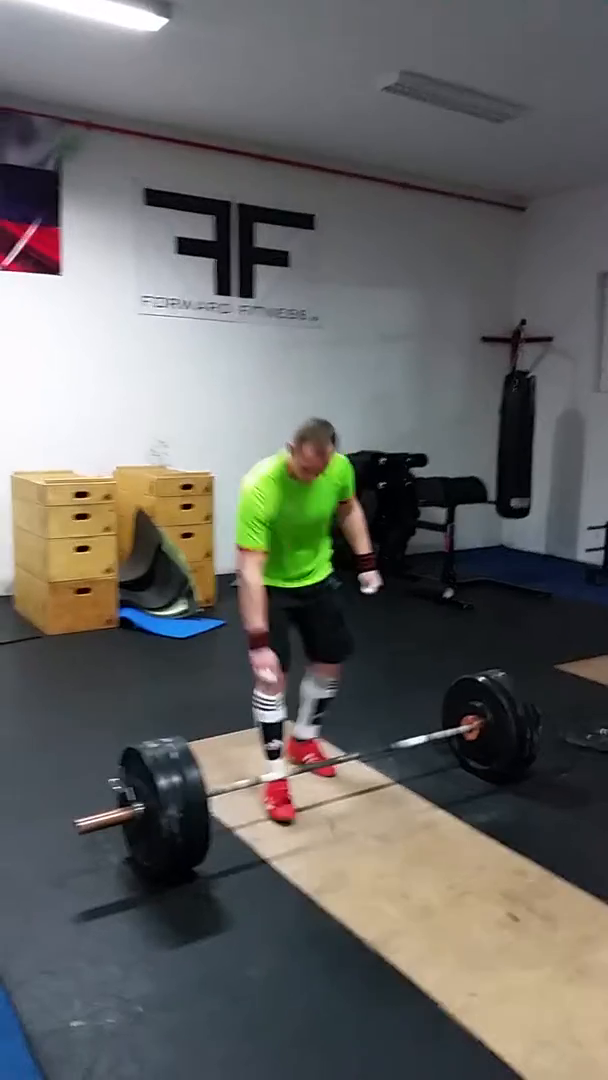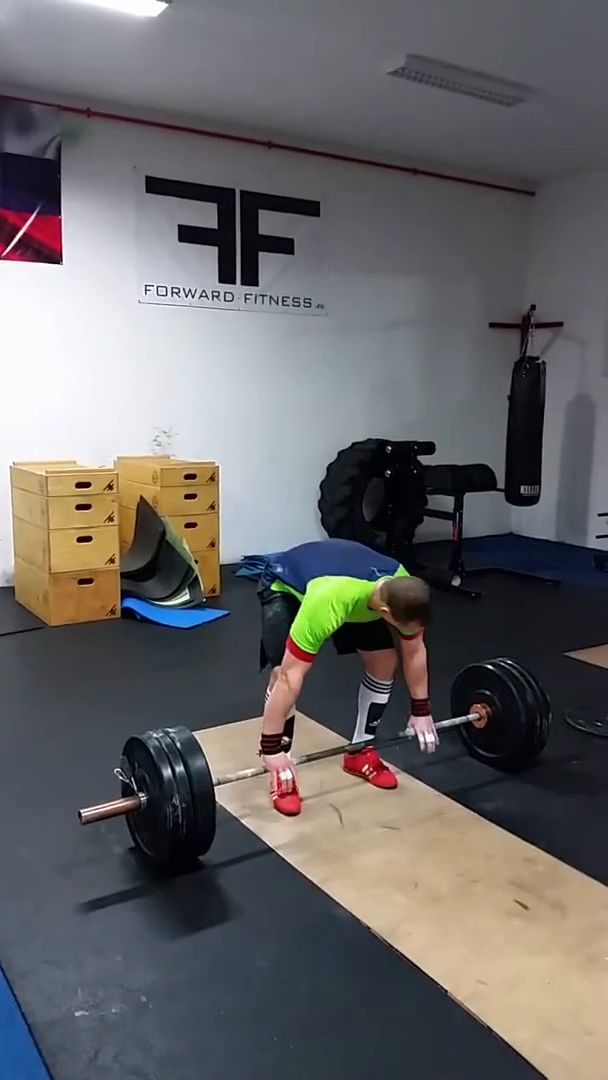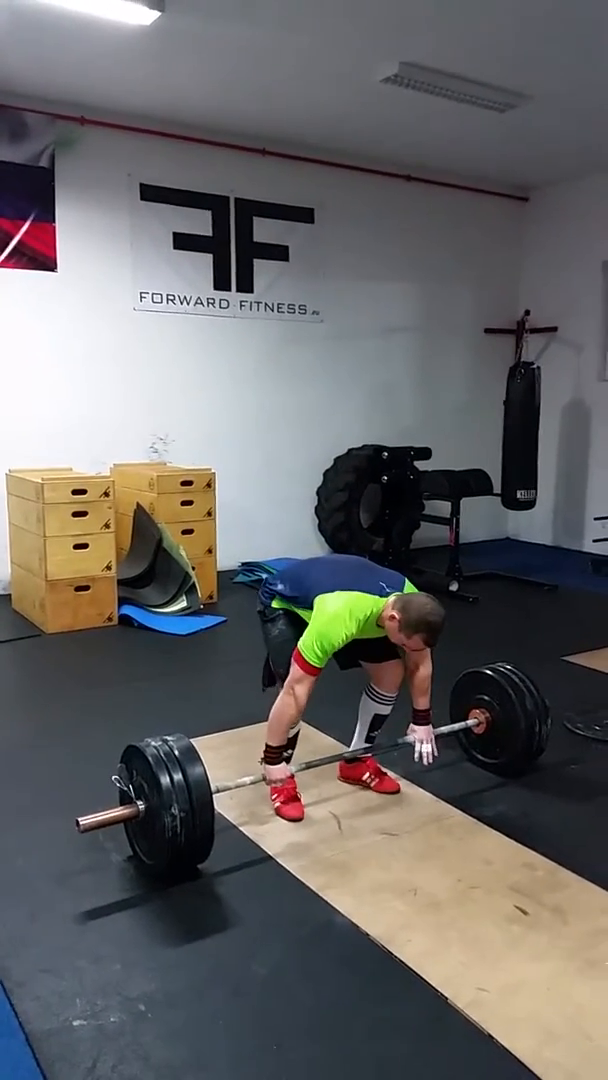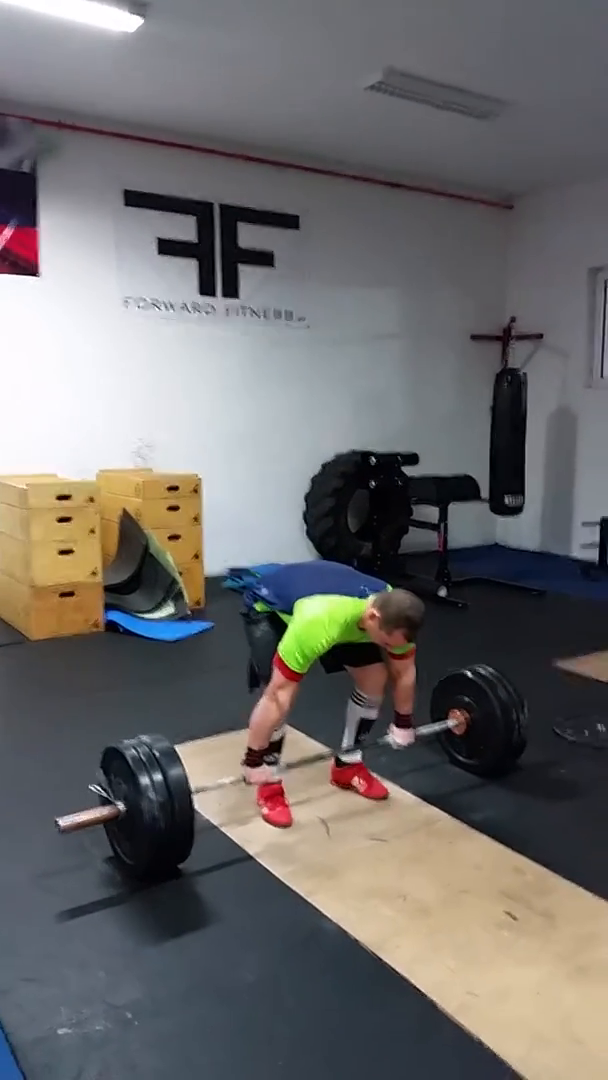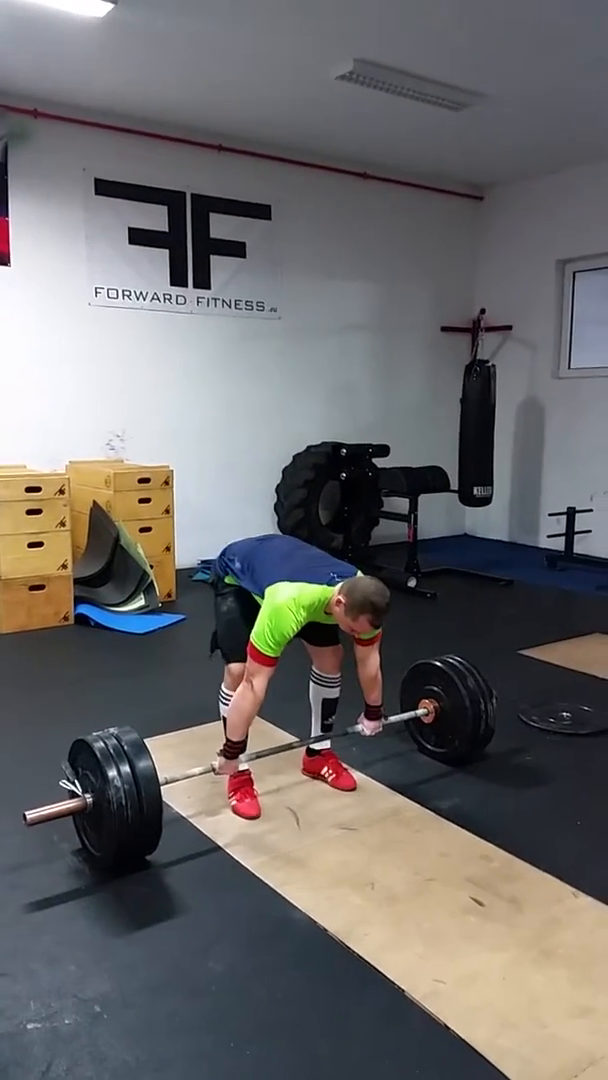
dt=1s
person 1, frame 1
left shoulder: (339, 468)
right shoulder: (260, 489)
left elbow: (350, 510)
right elbow: (250, 570)
left wrist: (366, 562)
right wrist: (258, 641)
left hip: (316, 577)
right hip: (270, 585)
left knee: (329, 662)
right knee: (271, 677)
left ankle: (304, 739)
right ankle: (276, 776)
person 1, frame 2
left shoulder: (405, 592)
right shoulder: (328, 602)
left elbow: (414, 652)
right elbow: (291, 676)
left wrist: (421, 711)
right wrist: (271, 748)
right hip: (285, 584)
left knee: (385, 660)
right knee: (283, 671)
left ankle: (360, 752)
right ankle: (281, 770)
person 1, frame 3
left shoulder: (412, 607)
right shoulder: (337, 618)
left elbow: (420, 665)
right elbow: (295, 690)
left wrist: (422, 720)
right wrist: (272, 759)
right hip: (284, 602)
left knee: (391, 672)
right knee: (297, 687)
left ankle: (357, 761)
right ankle: (281, 780)
person 1, frame 4
left shoulder: (395, 613)
right shoulder: (318, 621)
left elbow: (404, 672)
right elbow: (278, 695)
left wrist: (403, 723)
right wrist: (254, 760)
right hip: (268, 606)
left knee: (375, 676)
right knee: (285, 694)
left ankle: (347, 764)
right ankle: (269, 784)
person 1, frame 5
left shoulder: (362, 599)
right shoulder: (287, 605)
left elbow: (369, 662)
right elbow: (254, 684)
left wrist: (373, 713)
right wrist: (230, 753)
left hip: (288, 558)
right hip: (237, 574)
left knee: (329, 658)
right knee: (238, 671)
left ankle: (318, 754)
right ankle: (238, 773)
